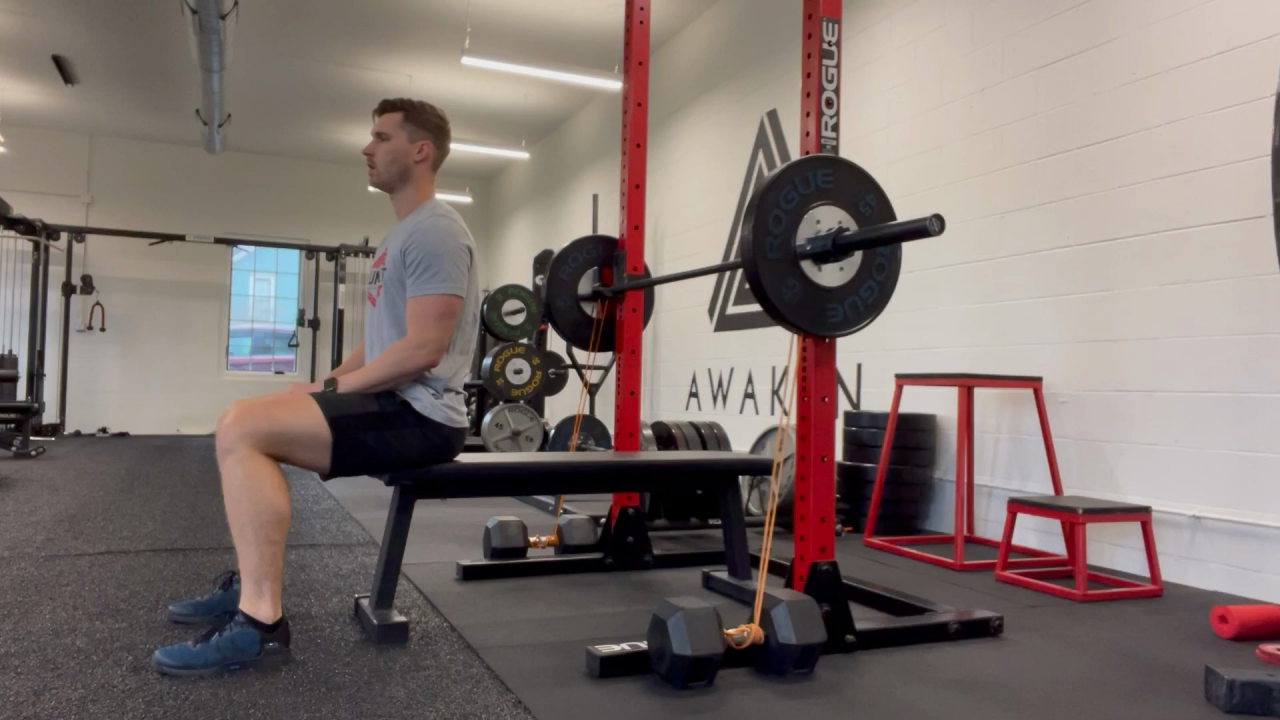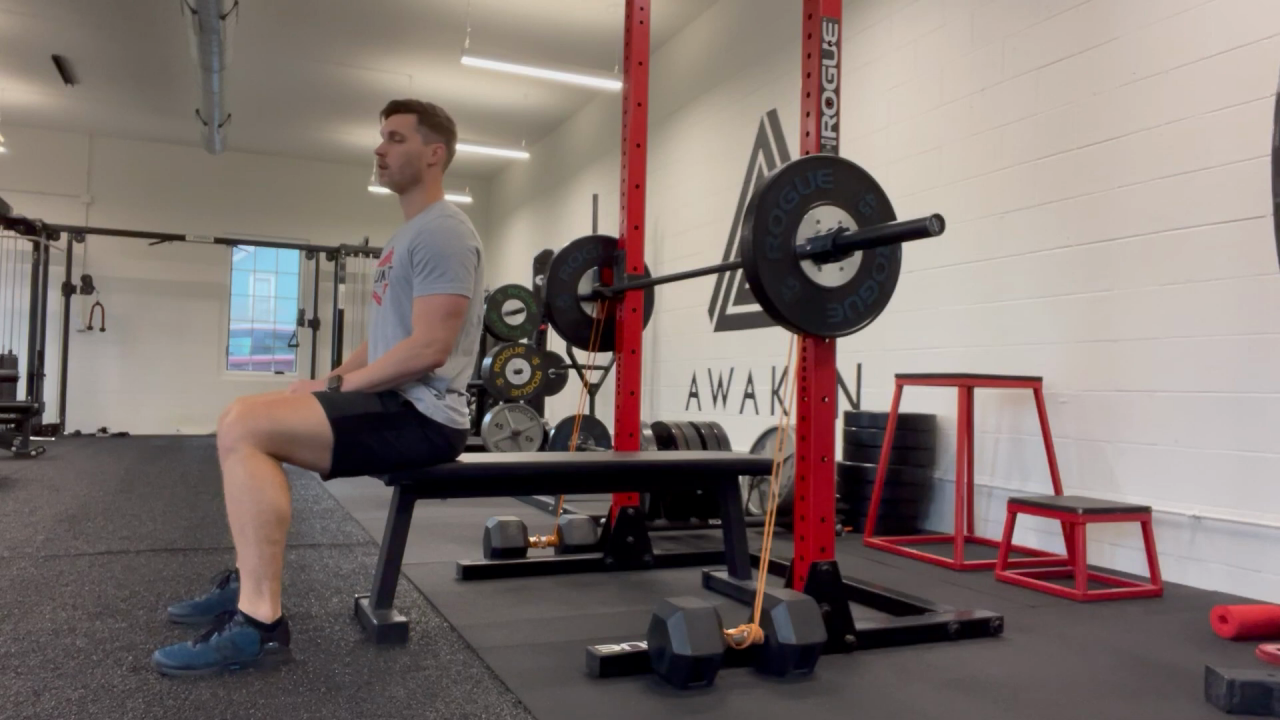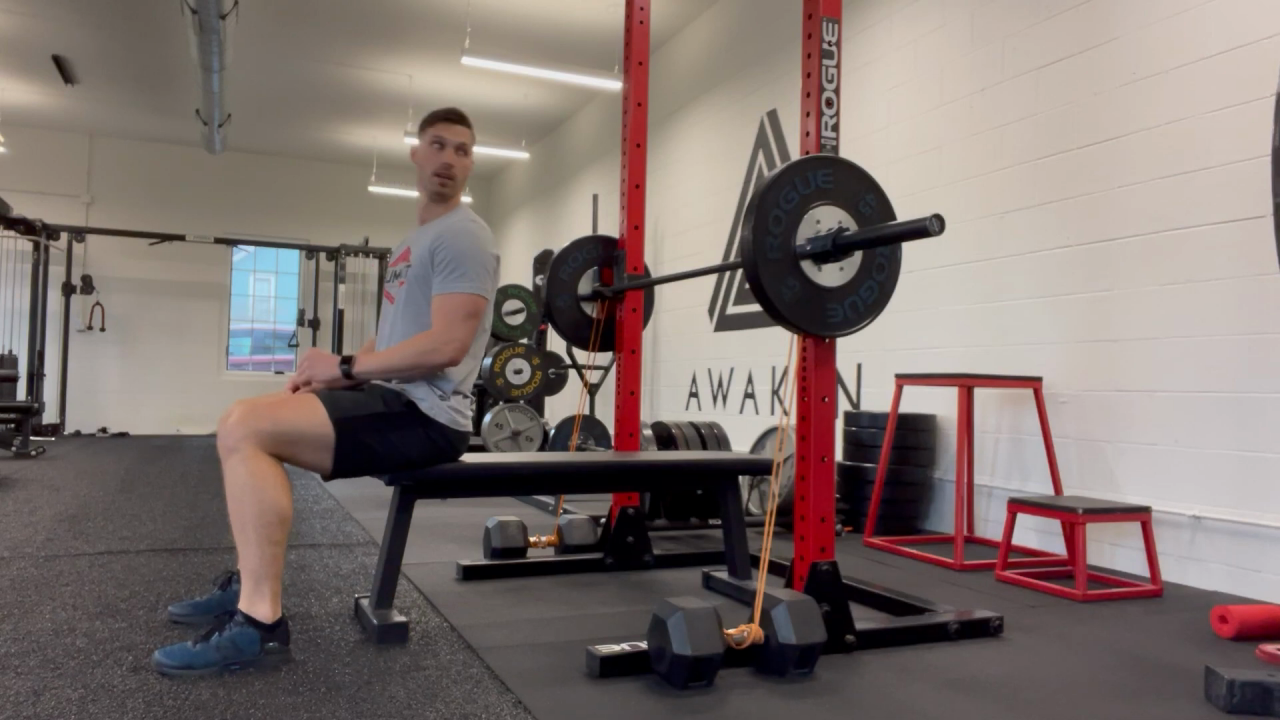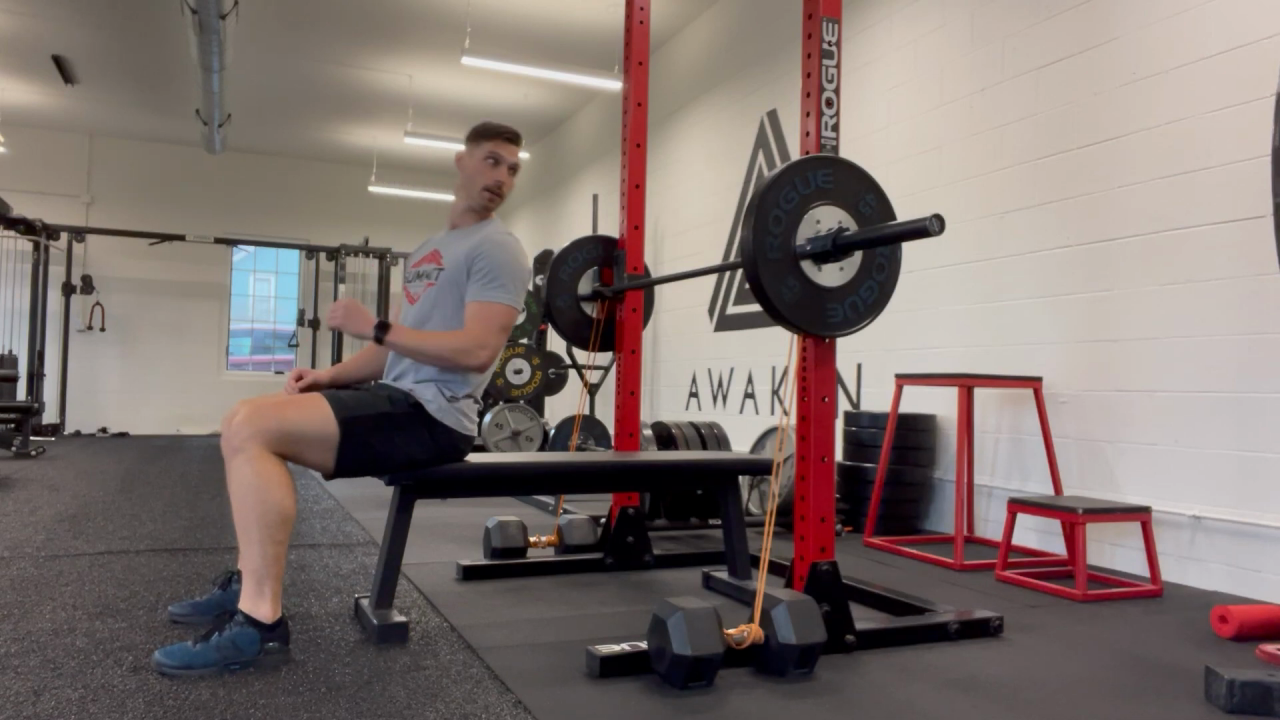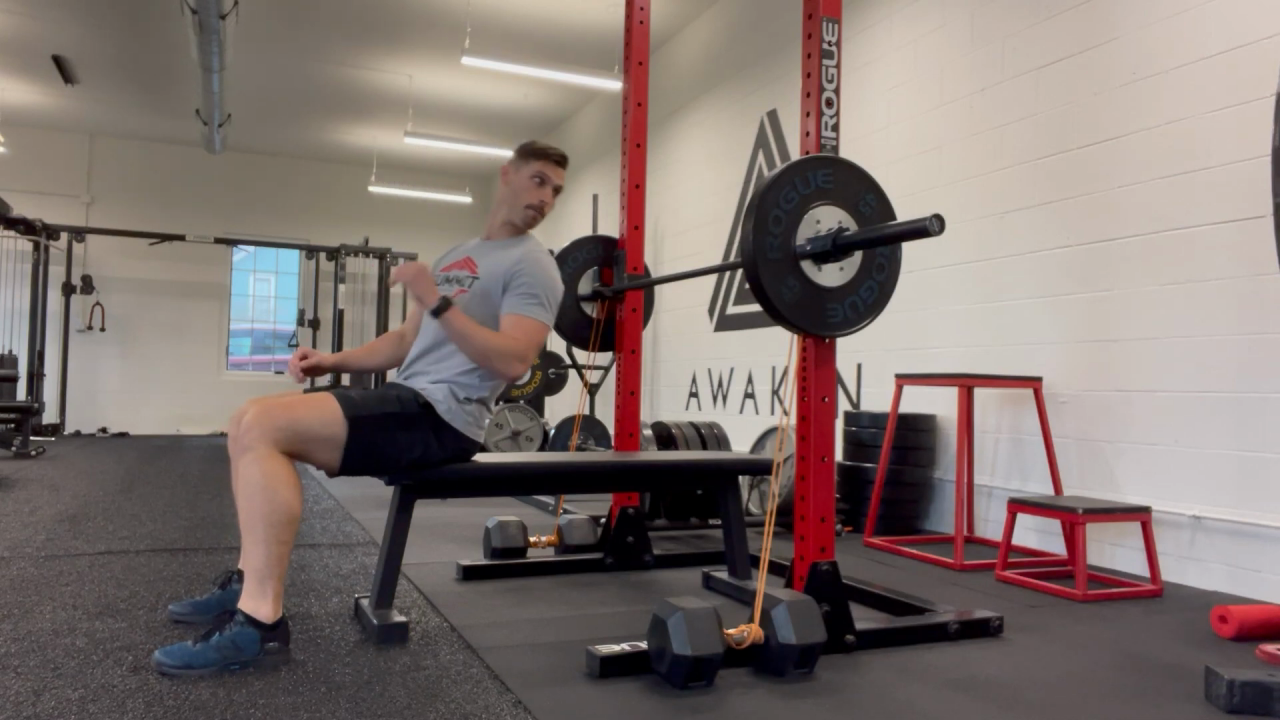
dt=0.2s
person 1, frame 1
left shoulder: (434, 231)
right shoulder: (405, 232)
left elbow: (422, 351)
left wrist: (332, 389)
right wrist: (326, 384)
left hip: (420, 417)
right hip: (395, 405)
left knee: (241, 429)
right knee: (244, 426)
left ankle: (261, 623)
right ankle: (250, 582)
person 1, frame 2
left shoulder: (444, 232)
right shoulder: (410, 234)
left elbow: (429, 349)
left wrist: (337, 387)
right wrist: (332, 381)
left hip: (422, 417)
right hip: (398, 405)
left knee: (243, 427)
right knee: (245, 424)
left ankle: (260, 622)
right ankle: (246, 582)
person 1, frame 3
left shoulder: (465, 237)
right shoulder: (418, 242)
left elbow: (445, 346)
left wrist: (343, 368)
right wrist: (329, 377)
left hip: (424, 417)
right hip: (396, 403)
left knee: (244, 427)
right knee: (248, 424)
left ankle: (260, 623)
right ankle: (247, 582)
person 1, frame 4
left shoulder: (498, 250)
right shoulder: (432, 249)
left elbow: (477, 350)
left wrist: (374, 328)
right wrist: (329, 374)
left hip: (430, 417)
right hip: (401, 401)
left knee: (251, 426)
right knee: (246, 423)
left ankle: (259, 622)
right ankle: (245, 581)
person 1, frame 5
left shoulder: (534, 268)
right shoulder: (456, 255)
left elbow: (512, 362)
left wrist: (438, 303)
right wrist: (333, 360)
left hip: (438, 419)
right hip: (407, 400)
left knee: (259, 426)
right knee: (253, 424)
left ankle: (260, 622)
right ankle: (248, 580)
